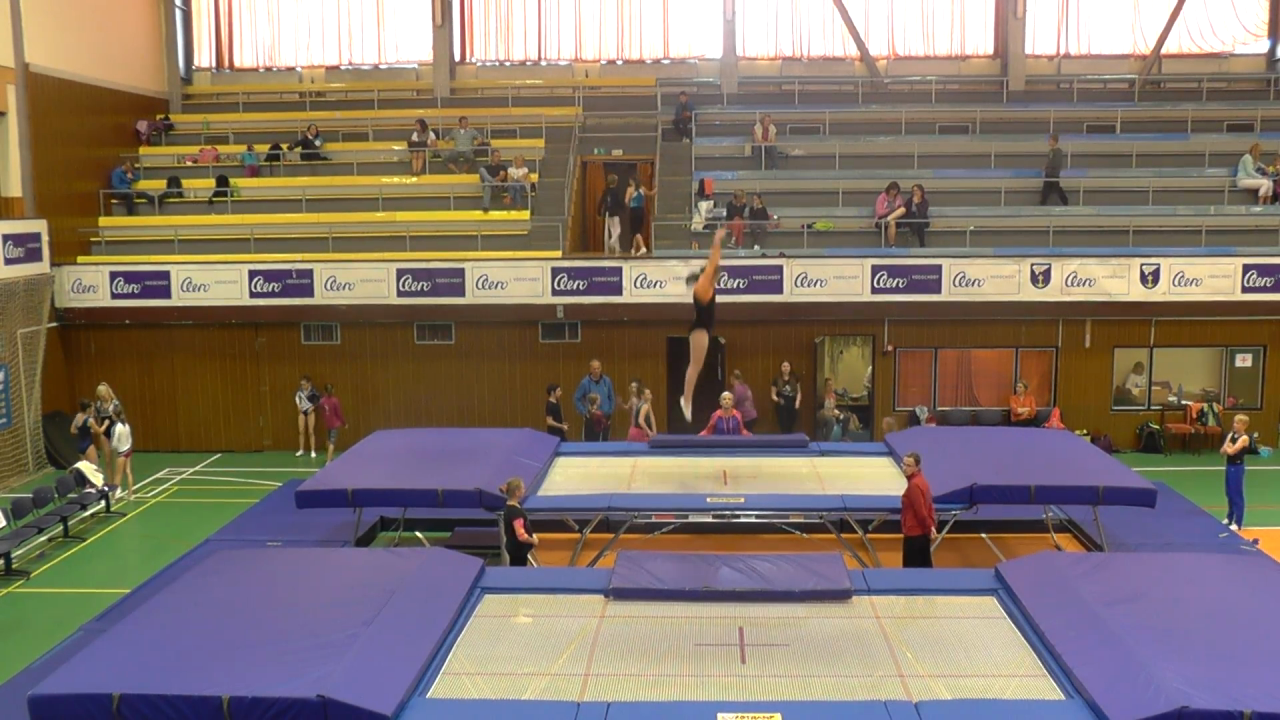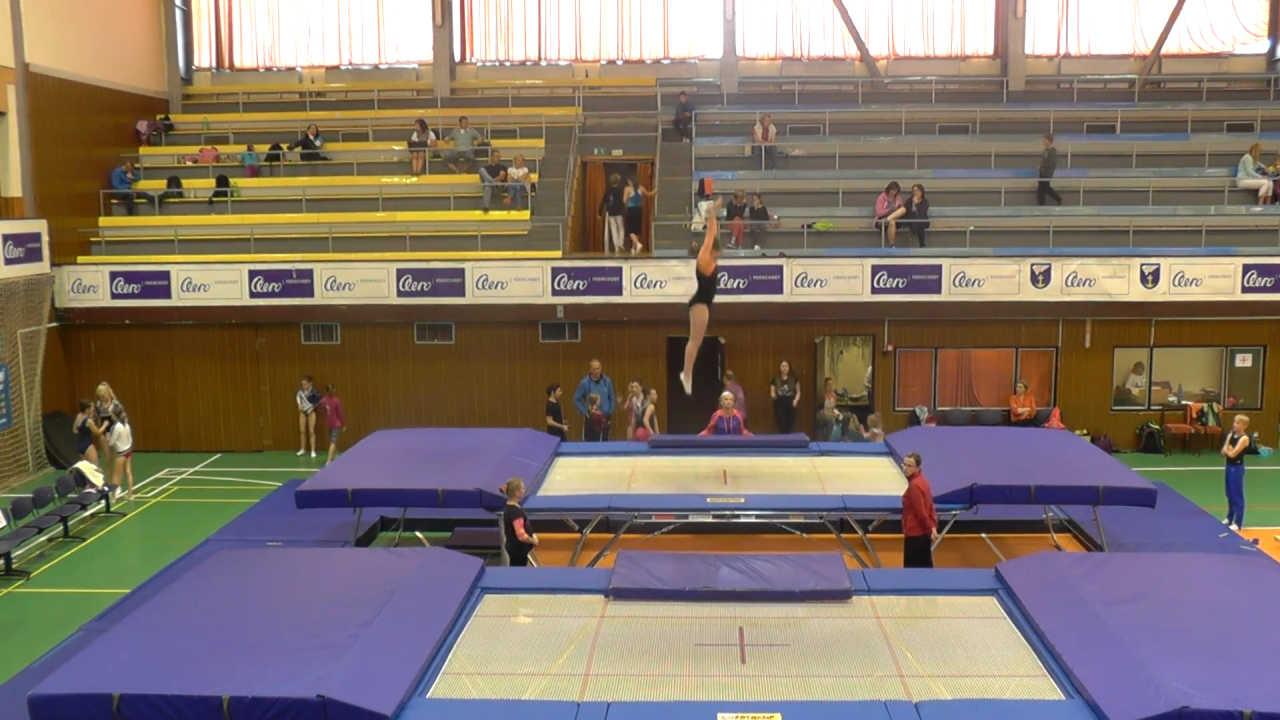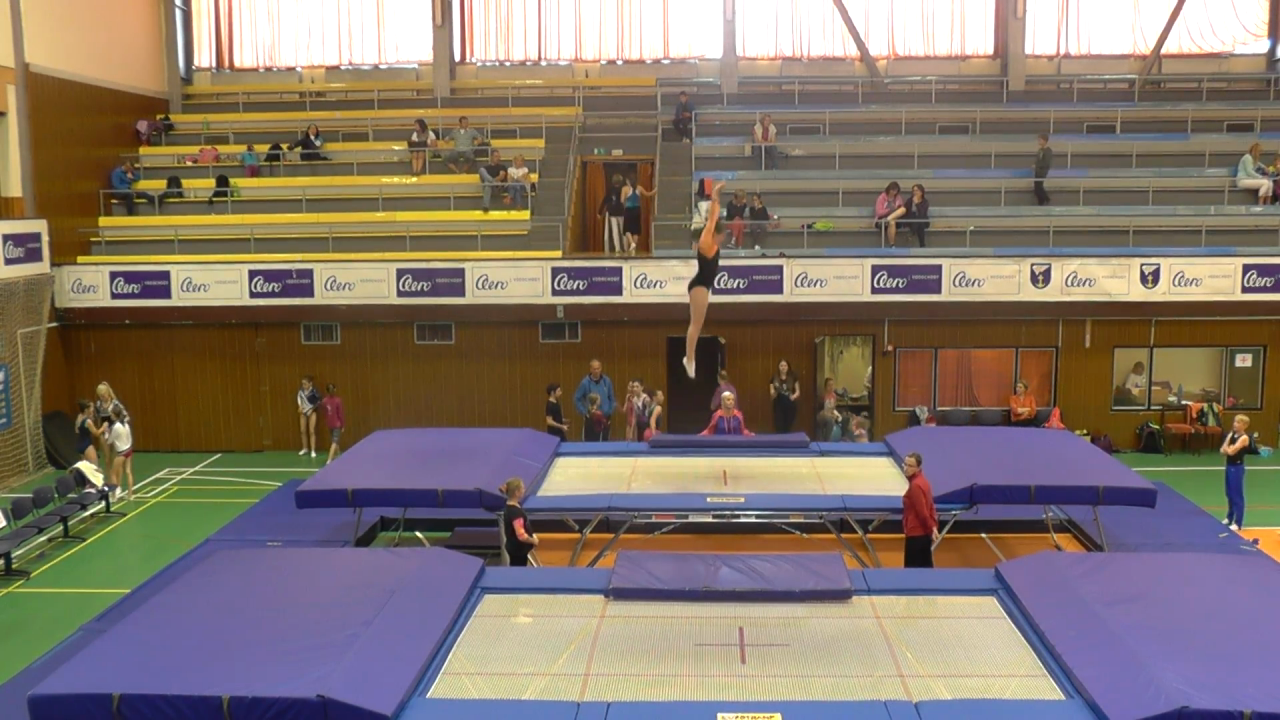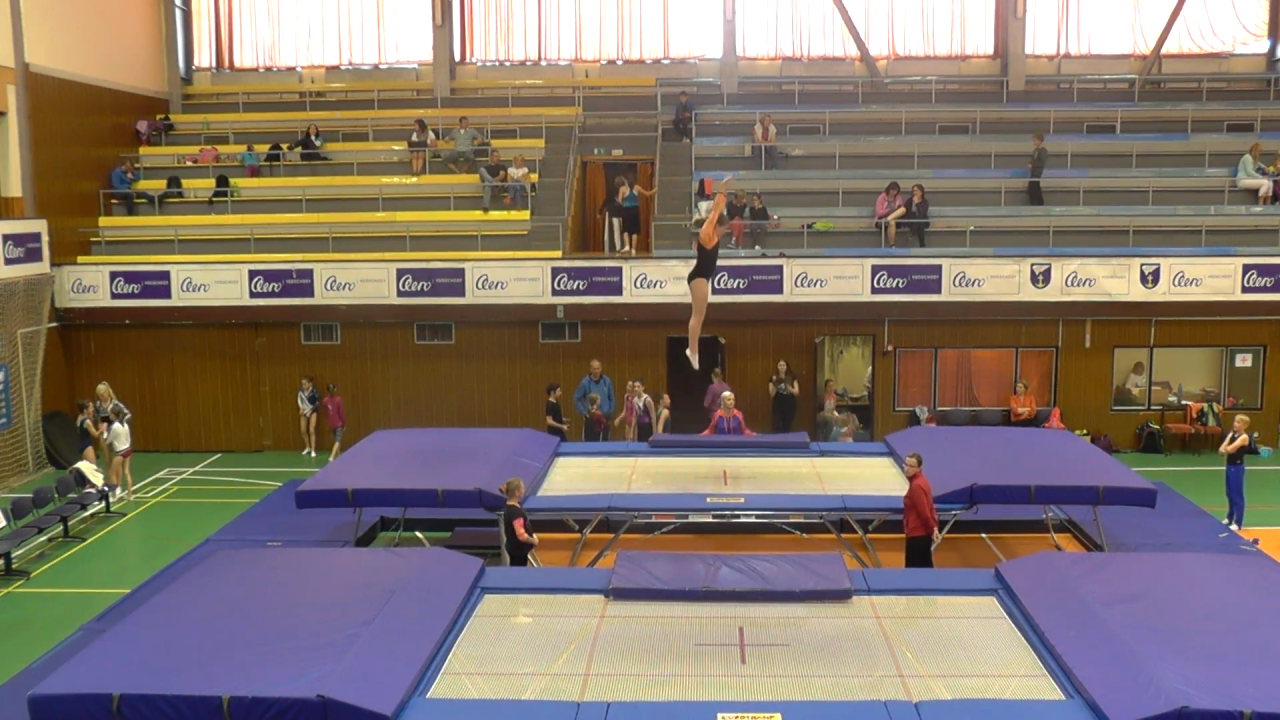
dt=0.1s
person 1, frame 1
left shoulder: (706, 289)
right shoulder: (701, 287)
left elbow: (713, 265)
right elbow: (710, 266)
left wrist: (717, 244)
right wrist: (717, 243)
left hip: (701, 330)
right hip: (699, 330)
left knee: (695, 366)
right knee: (696, 366)
left ankle: (687, 397)
right ankle: (687, 399)
person 1, frame 2
left shoulder: (709, 262)
right shoulder: (704, 261)
left elbow: (711, 235)
right elbow: (709, 236)
left wrist: (713, 215)
right wrist: (712, 213)
left hip: (702, 304)
right hip: (699, 304)
left knee: (695, 341)
right knee: (695, 340)
left ankle: (687, 373)
right ankle: (687, 374)
person 1, frame 3
left shoulder: (710, 245)
right shoulder: (706, 243)
left elbow: (713, 218)
right elbow: (711, 220)
left wrist: (715, 197)
right wrist: (714, 196)
left hip: (702, 286)
right hip: (699, 286)
left knee: (697, 324)
right knee: (696, 324)
left ankle: (690, 357)
right ankle: (689, 359)
person 1, frame 4
left shoulder: (711, 236)
right shoulder: (706, 234)
left elbow: (717, 211)
right elbow: (715, 211)
left wrist: (723, 192)
right wrist: (721, 191)
left hip: (701, 277)
right hip: (699, 277)
left knee: (698, 315)
right knee: (698, 315)
left ankle: (692, 349)
right ankle: (693, 350)
